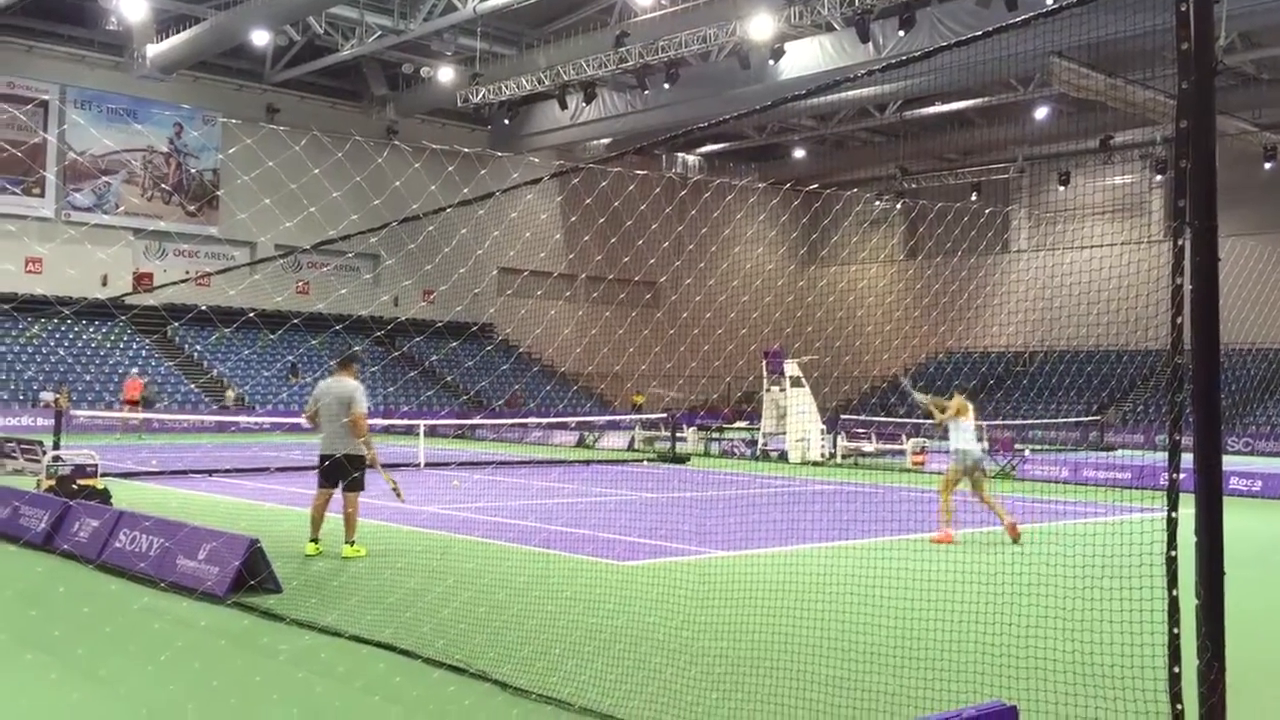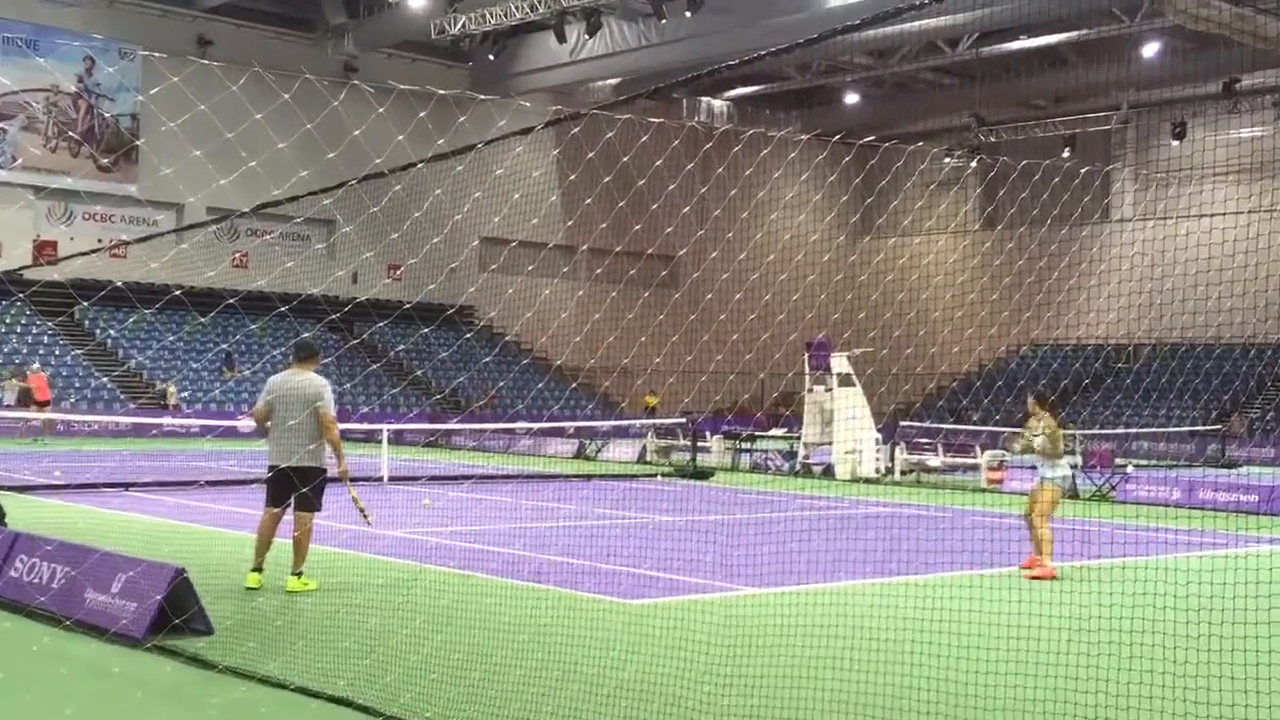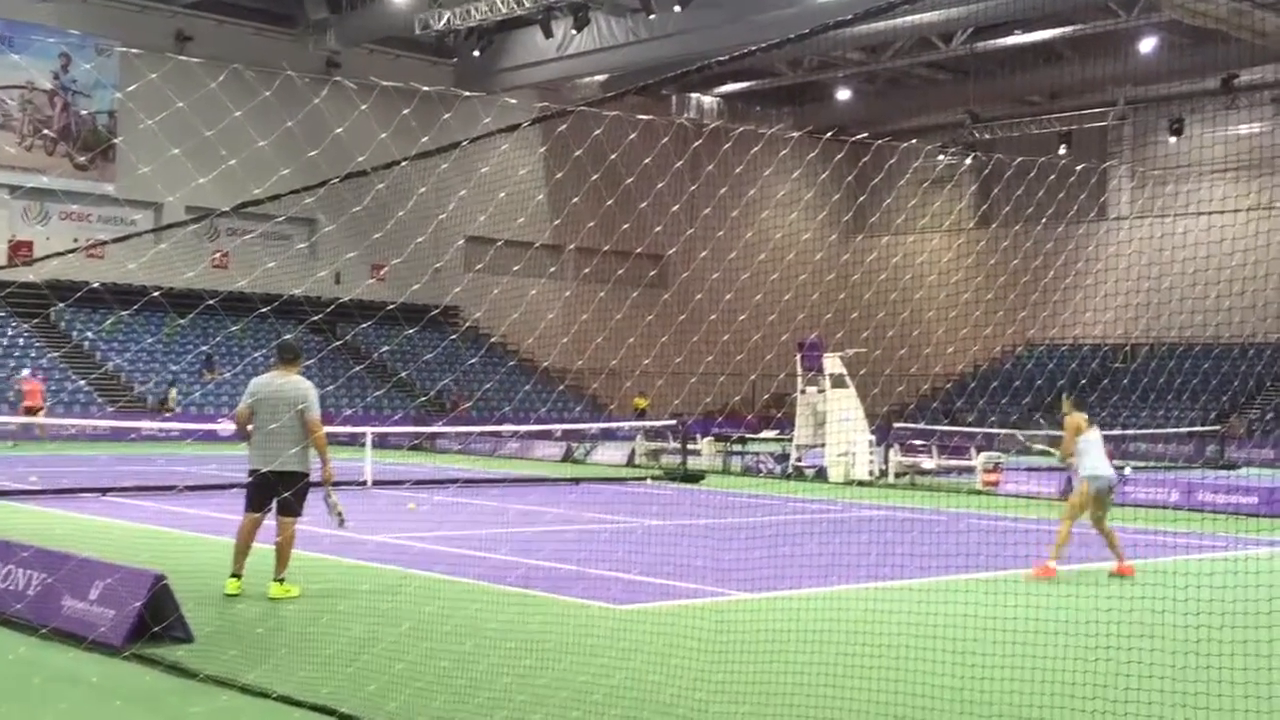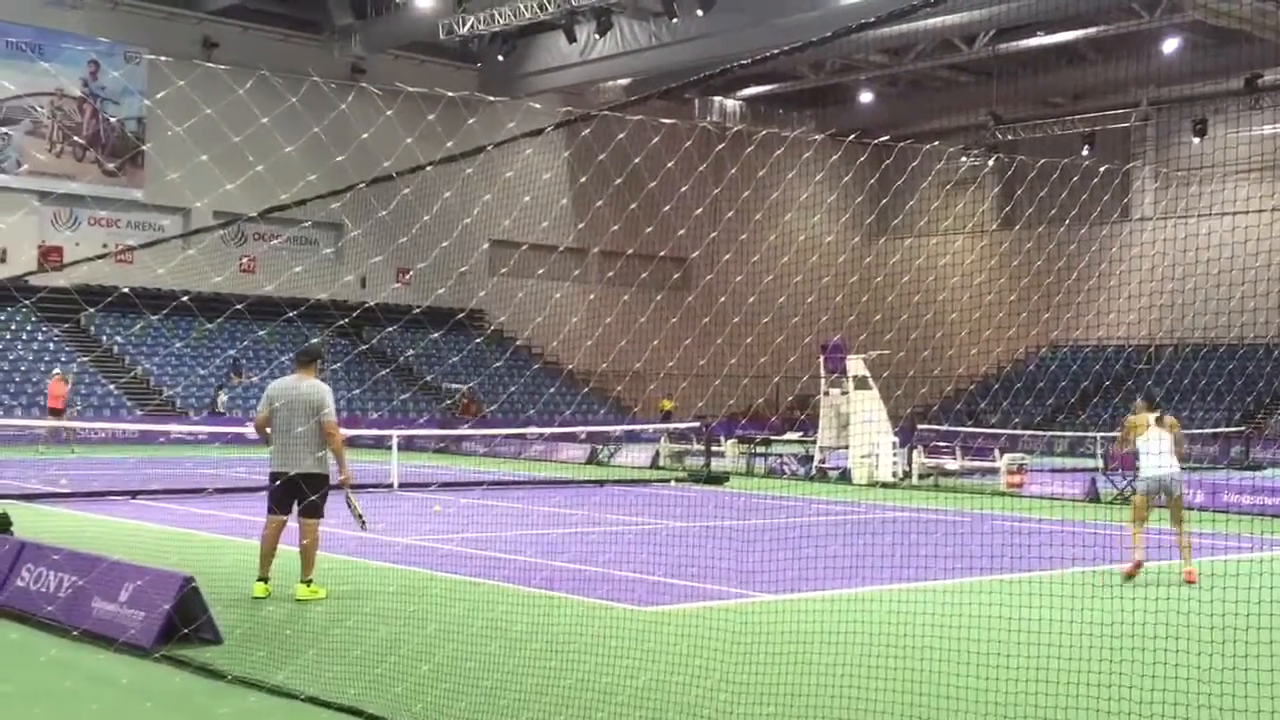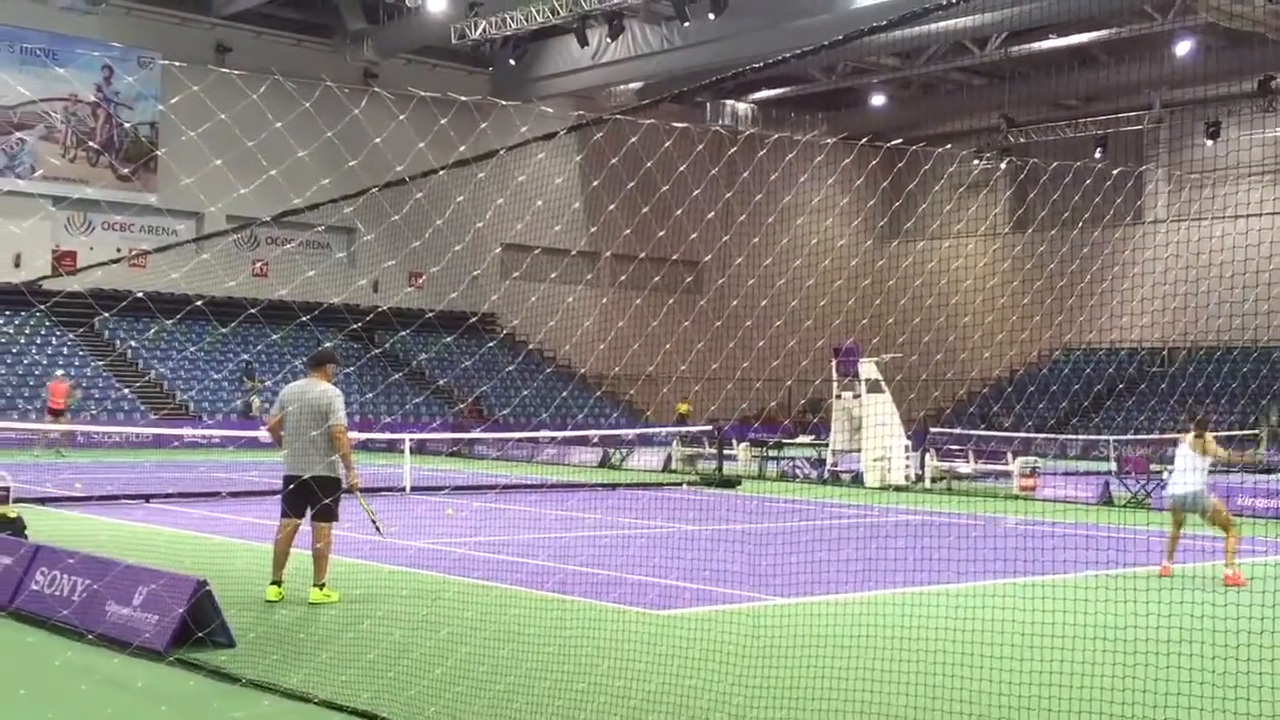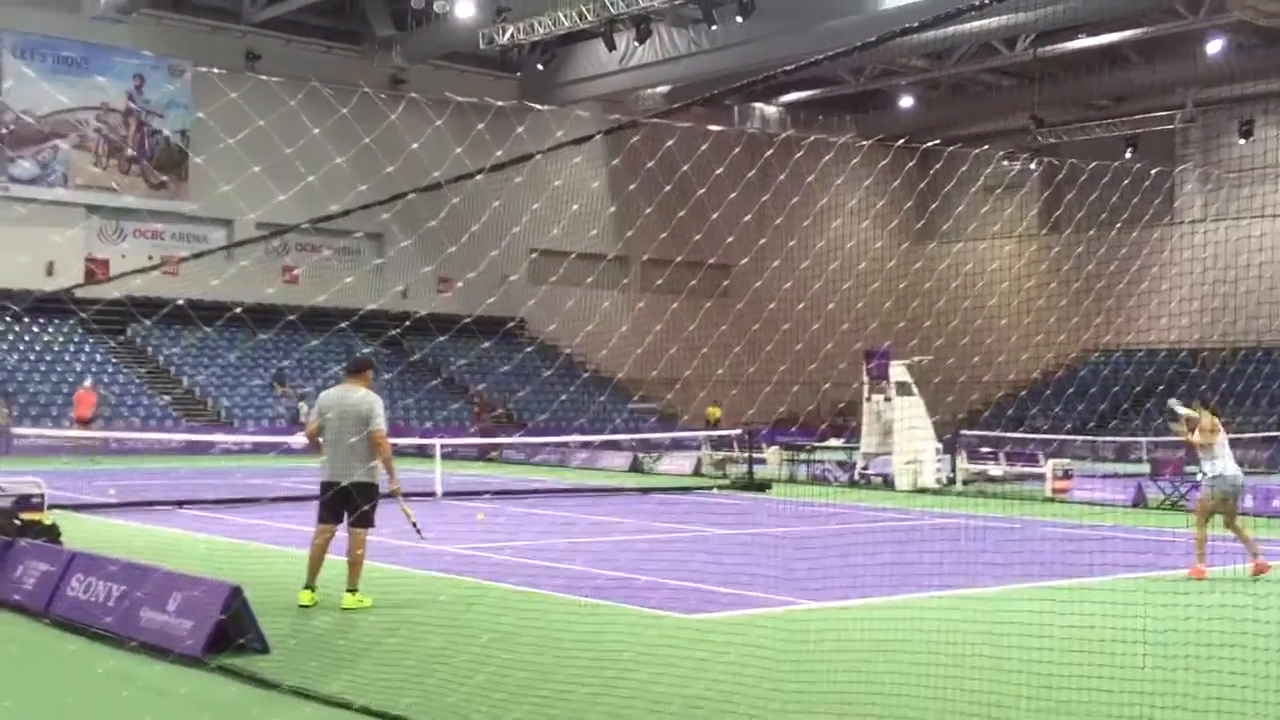
dt=0.5s
person 1, frame 1
left shoulder: (322, 386)
right shoulder: (355, 387)
left elbow: (309, 414)
right elbow: (359, 420)
right wrist: (370, 449)
left hip: (327, 449)
right hip: (352, 450)
left knee: (322, 494)
right knee: (350, 496)
right ankle: (349, 544)
person 1, frame 2
left shoulder: (274, 381)
right shoulder: (320, 384)
left elbow: (258, 416)
right elbow: (329, 424)
right wrist: (341, 460)
left hip: (278, 459)
right hip: (311, 461)
left knee: (271, 514)
right knee: (304, 518)
left ankle: (256, 571)
right ankle: (296, 576)
person 1, frame 3
left shoulder: (257, 383)
right shoulder: (305, 387)
left elbow: (240, 419)
right elbow: (315, 429)
right wrist: (326, 464)
left hip: (260, 463)
right hip: (294, 466)
left knee: (251, 518)
right knee: (286, 523)
left ankle: (234, 578)
right ankle: (278, 583)
person 1, frame 4
left shoulder: (275, 386)
right shoulder: (321, 390)
left elbow: (259, 423)
right elbow: (331, 431)
right wrist: (343, 467)
left hip: (280, 466)
right hip: (313, 468)
left knee: (274, 521)
right knee: (309, 525)
left ankle: (262, 581)
right ankle: (305, 584)
person 1, frame 5
left shoulder: (288, 390)
right shoulder: (331, 393)
left elbow: (272, 426)
right elbow: (338, 434)
right wrist: (350, 470)
left hip: (293, 469)
right hip: (325, 471)
left knee: (287, 525)
right knee: (322, 529)
left ankle: (275, 584)
right ankle: (318, 588)
person 1, frame 6
left shoulder: (325, 397)
right shoulder: (371, 400)
left elbow: (310, 433)
right elbow: (380, 441)
right wrist: (392, 476)
left hip: (331, 476)
right hip: (362, 478)
left knee: (323, 530)
right knee: (358, 533)
left ankle: (308, 589)
right ankle: (352, 593)
person 2, frame 1
left shoulder: (958, 401)
right shoulder: (968, 406)
left elbow: (942, 421)
right elbow: (947, 404)
left wrist: (932, 408)
right wrist: (932, 401)
left hip: (962, 453)
right hip: (976, 454)
left knee: (945, 492)
right knee: (982, 495)
left ankle: (947, 532)
right ankle: (1007, 521)
person 2, frame 2
left shoulder: (1049, 422)
right shoulder: (1032, 421)
left elbow: (1058, 452)
right elbow: (1019, 444)
left wrist: (1034, 448)
right wrist: (1021, 445)
left hip: (1058, 477)
right hip: (1046, 476)
left knee: (1041, 518)
right knee: (1032, 516)
left ankle: (1047, 566)
right ankle: (1036, 558)
person 2, frame 3
left shoulder: (1071, 419)
right shoulder: (1088, 422)
left elbow: (1066, 453)
left wrist: (1062, 457)
right wrist: (1075, 461)
left hip: (1092, 477)
right hip: (1108, 477)
left knee: (1067, 520)
right knee: (1099, 523)
left ankle: (1050, 565)
right ankle: (1123, 565)
person 2, frame 4
left shoulder: (1132, 421)
right shoulder: (1169, 420)
left elbow: (1121, 447)
right elbow: (1182, 448)
left hip: (1147, 477)
right hip: (1172, 475)
left knee: (1138, 523)
right knee: (1179, 524)
left ankle: (1137, 557)
right ankle: (1189, 569)
person 2, frame 5
left shoulder: (1184, 439)
right shoulder: (1206, 439)
right elbow: (1221, 455)
right wrist: (1246, 457)
left hip: (1173, 493)
right hip: (1196, 493)
left knee: (1176, 525)
right knee: (1231, 527)
left ankle: (1166, 564)
right ankle: (1230, 572)
person 2, frame 6
left shoulder: (1206, 420)
right shoulder: (1203, 420)
left elbow: (1205, 446)
left wrist: (1185, 434)
left hip: (1223, 479)
right hip: (1233, 478)
left knee: (1201, 520)
right knee: (1231, 524)
left ankle: (1201, 566)
right ankle: (1259, 560)
